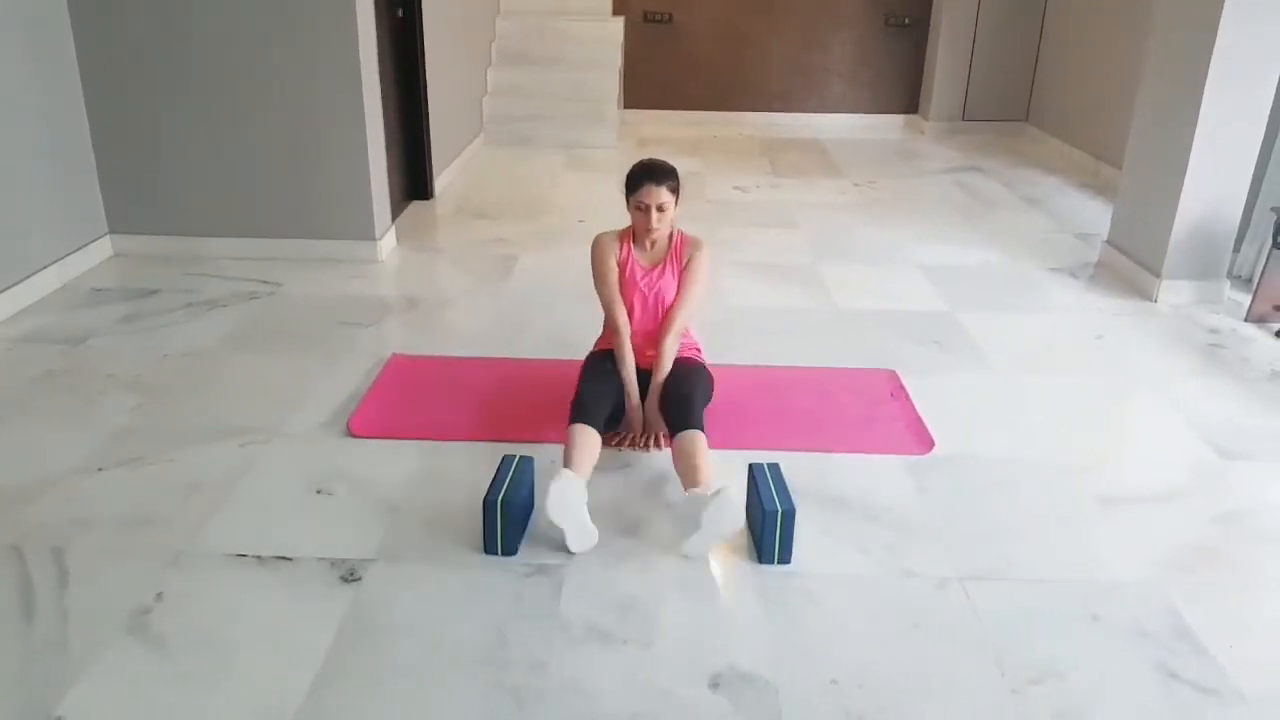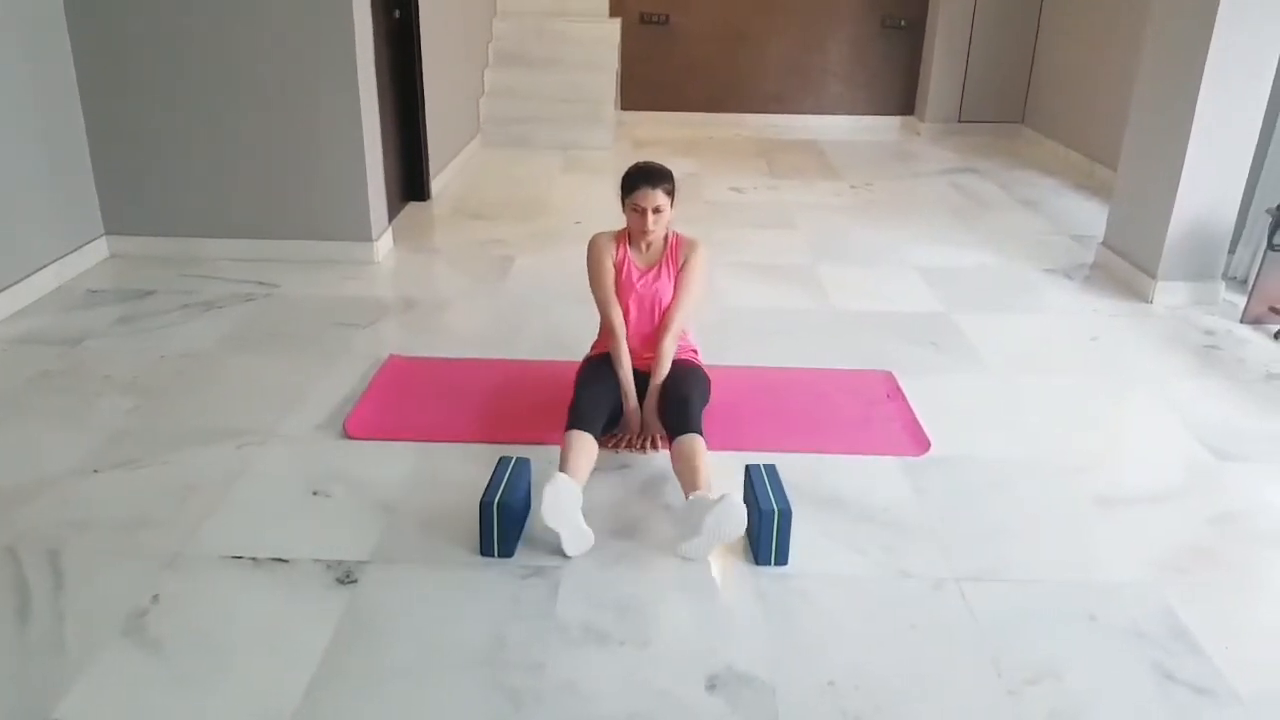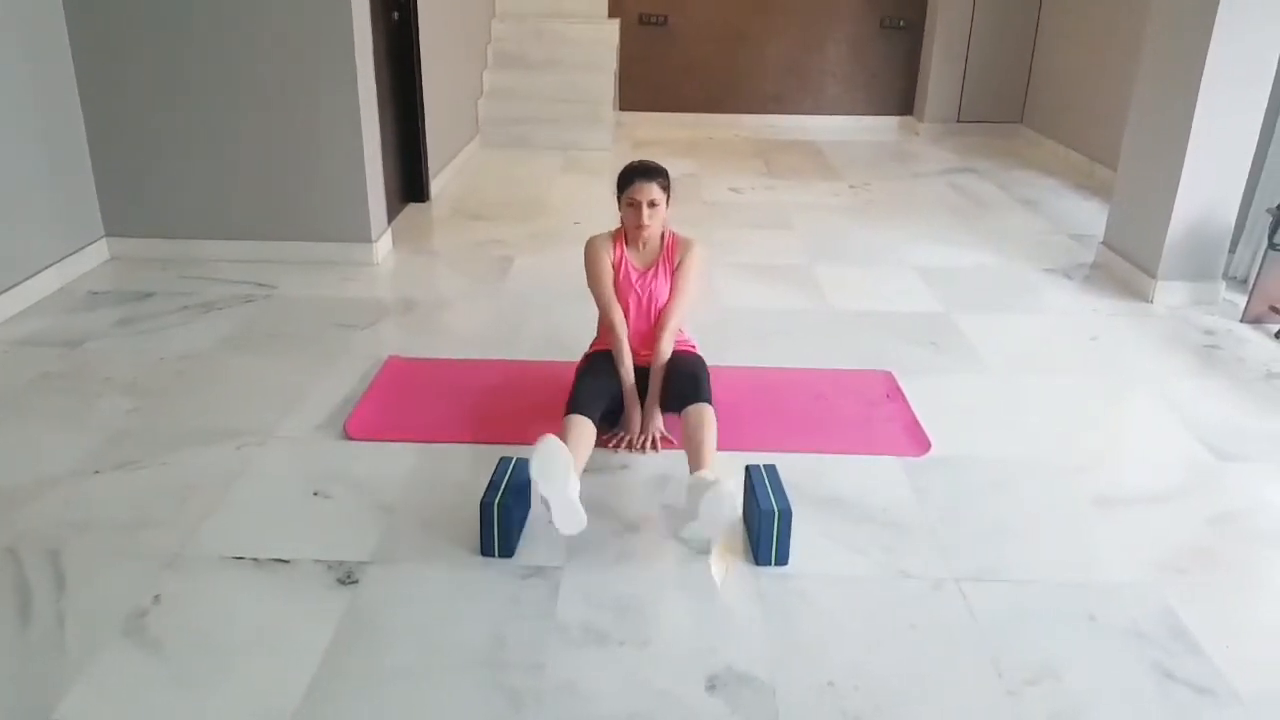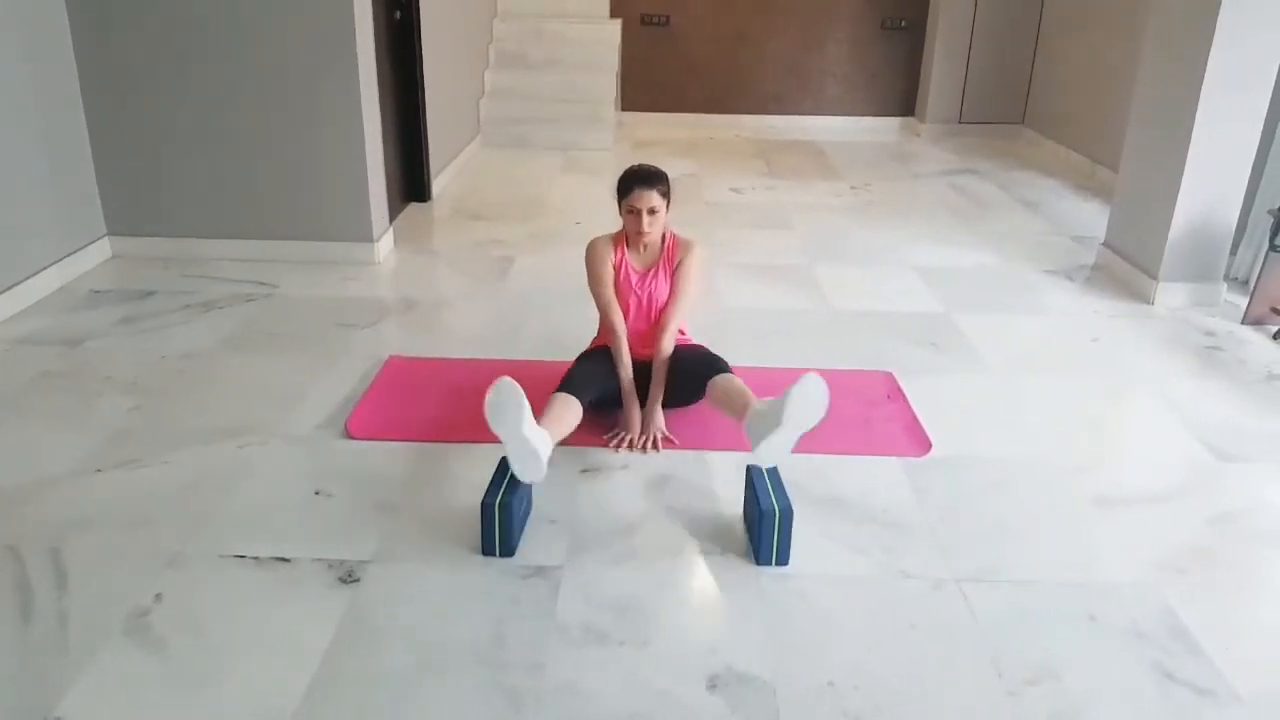
dt=0.2s
person 1, frame 1
left shoulder: (693, 251)
right shoulder: (607, 246)
left elbow: (673, 328)
right elbow: (619, 324)
left wrist: (653, 403)
right wrist: (633, 403)
left hip: (676, 359)
right hip: (618, 358)
left knee: (686, 404)
right knee: (590, 401)
left ankle: (700, 505)
right ankle: (572, 498)
person 1, frame 2
left shoulder: (690, 252)
right shoulder: (603, 247)
left elbow: (670, 331)
right elbow: (615, 327)
left wrist: (652, 405)
right wrist: (630, 404)
left hip: (672, 361)
right hip: (615, 362)
left knee: (684, 408)
right knee: (586, 407)
left ankle: (700, 510)
right ankle: (567, 509)
person 1, frame 3
left shoulder: (686, 251)
right shoulder: (600, 248)
left elbow: (667, 329)
right elbow: (617, 325)
left wrist: (654, 405)
right wrist: (632, 403)
left hip: (669, 357)
right hip: (614, 357)
left knee: (694, 379)
right knee: (585, 397)
left ankle: (704, 487)
right ankle: (564, 489)
person 1, frame 4
left shoulder: (687, 253)
right shoulder: (601, 251)
left elbow: (667, 330)
right elbow: (615, 328)
left wrist: (655, 408)
right wrist: (631, 405)
left hip: (668, 359)
right hip: (615, 359)
left knee: (709, 365)
right knee: (578, 379)
left ankle: (763, 422)
right ankle: (534, 446)
